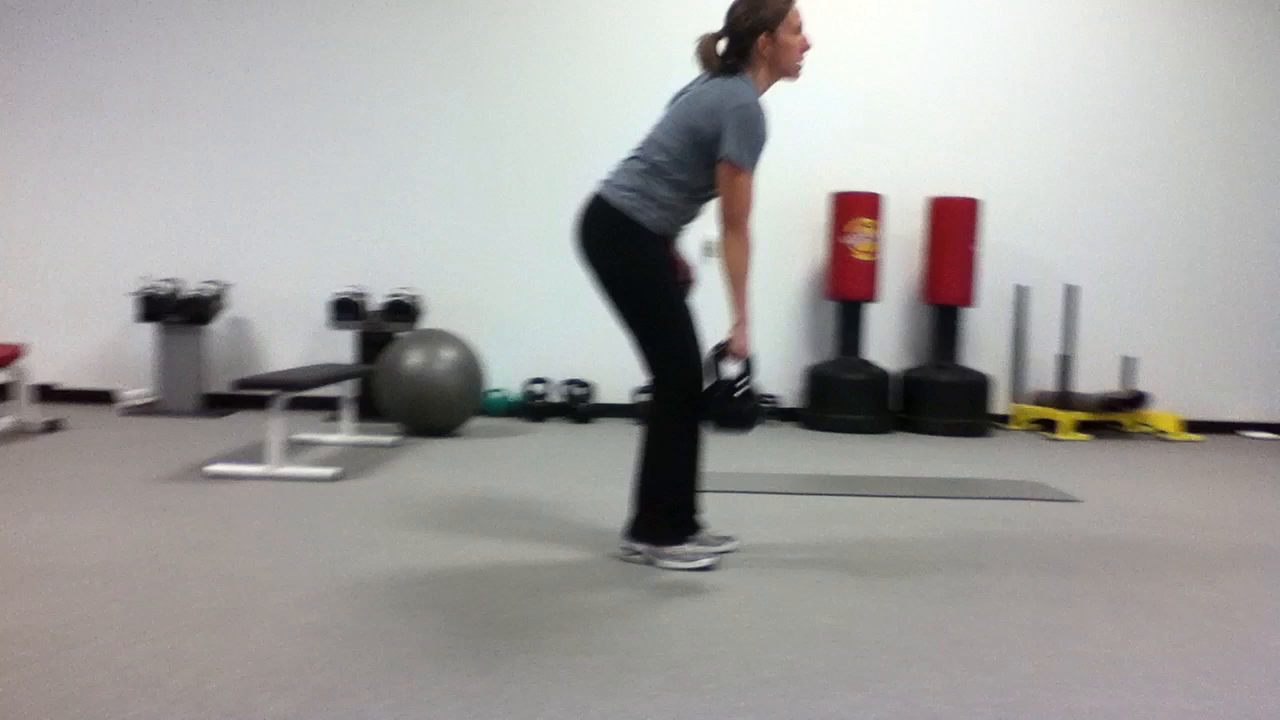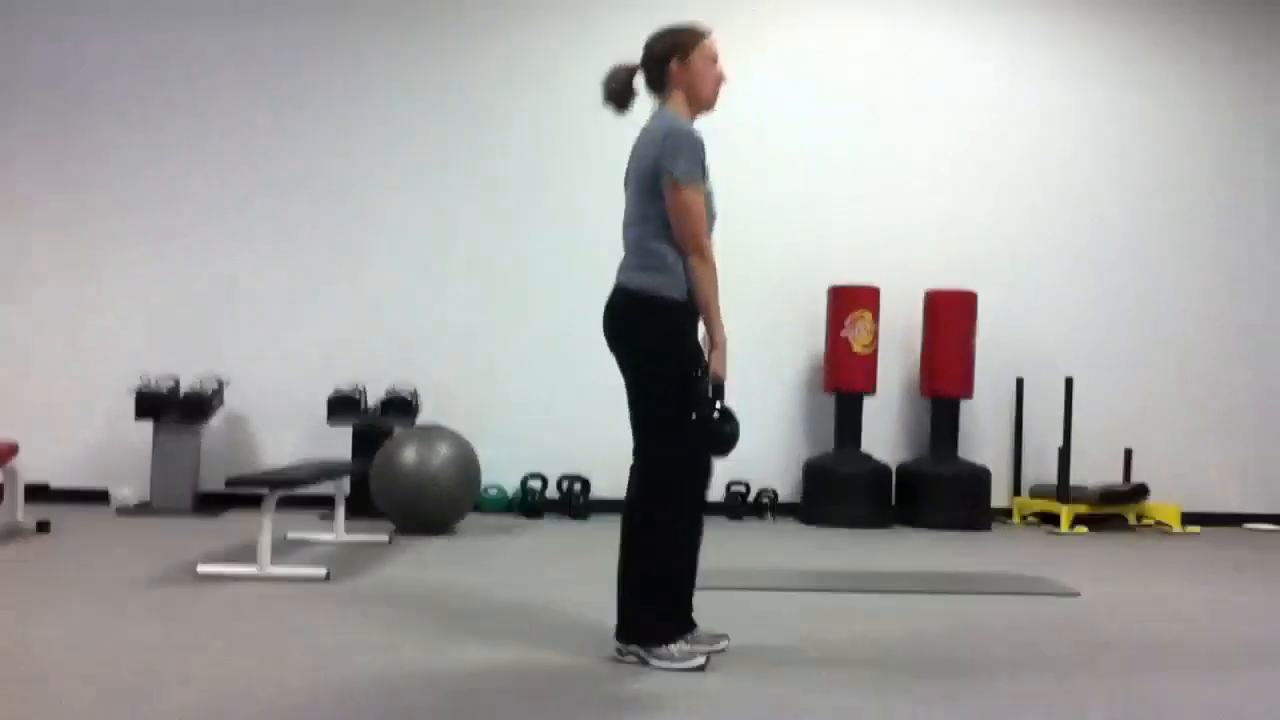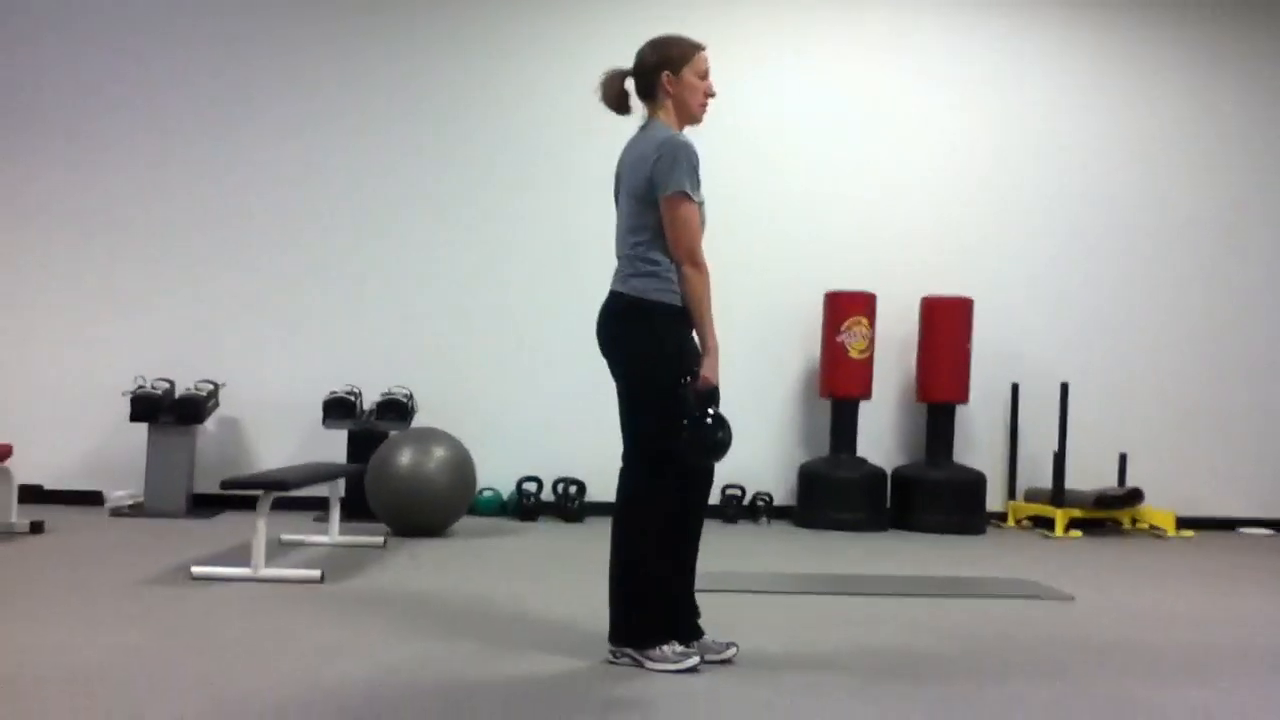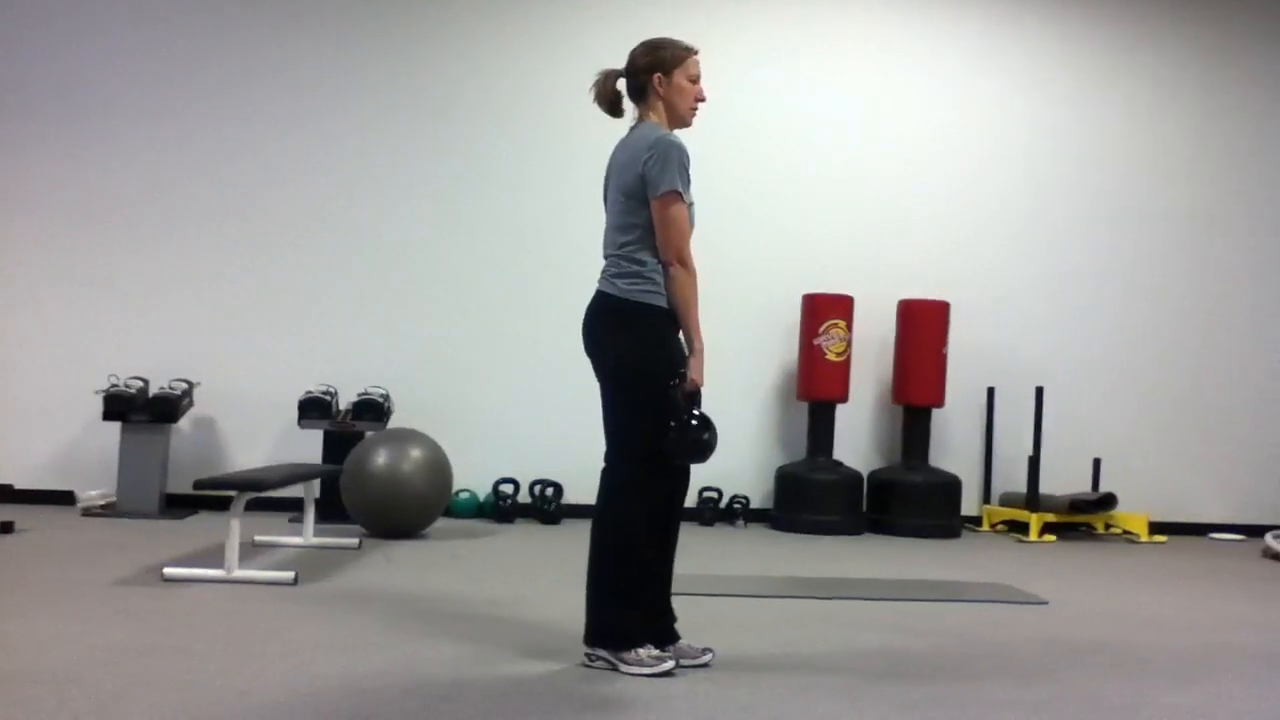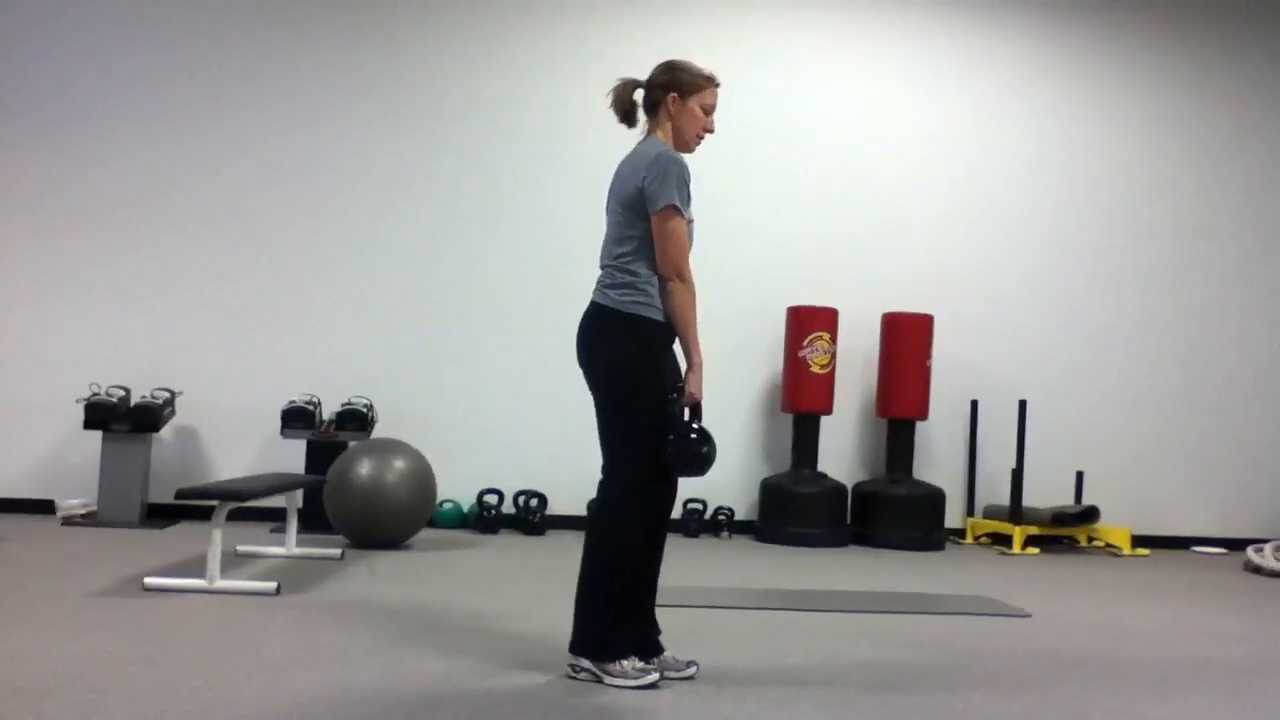
dt=0.4s
person 1, frame 1
left shoulder: (721, 88)
right shoulder: (742, 110)
right elbow: (735, 226)
left wrist: (670, 254)
right wrist: (740, 322)
left hip: (621, 228)
right hip: (624, 237)
left knee: (679, 374)
right knee: (679, 378)
left ankle: (674, 524)
right ankle: (655, 531)
person 1, frame 2
left shoulder: (657, 134)
right shoulder: (679, 136)
right elbow: (695, 251)
left wrist: (699, 338)
right wrist: (717, 341)
left hip: (642, 311)
right hip: (656, 318)
left knee: (678, 466)
right knee: (666, 469)
left ankle: (669, 621)
right ankle: (644, 632)
person 1, frame 3
left shoulder: (640, 146)
right shoulder: (673, 149)
right elbow: (688, 261)
left wrist: (691, 344)
right wrist: (709, 349)
left hip: (634, 320)
right hip: (652, 326)
left knee: (683, 473)
right knee: (653, 475)
left ankle: (676, 625)
right ankle: (637, 634)
person 1, frame 4
left shoulder: (630, 147)
right shoulder: (664, 149)
right elbow: (676, 261)
left wrist: (678, 346)
right wrist: (695, 349)
left hip: (620, 321)
right hip: (640, 328)
left knee: (659, 475)
right knee: (635, 477)
left ankle: (651, 630)
right ankle: (612, 637)
person 1, frame 5
left shoulder: (639, 160)
right shoulder: (666, 164)
right elbow: (674, 276)
left wrist: (675, 359)
right wrist: (693, 363)
left hip: (617, 335)
right hip: (632, 341)
left knee: (648, 487)
right knee: (632, 488)
left ankle: (635, 642)
right ankle: (597, 646)
